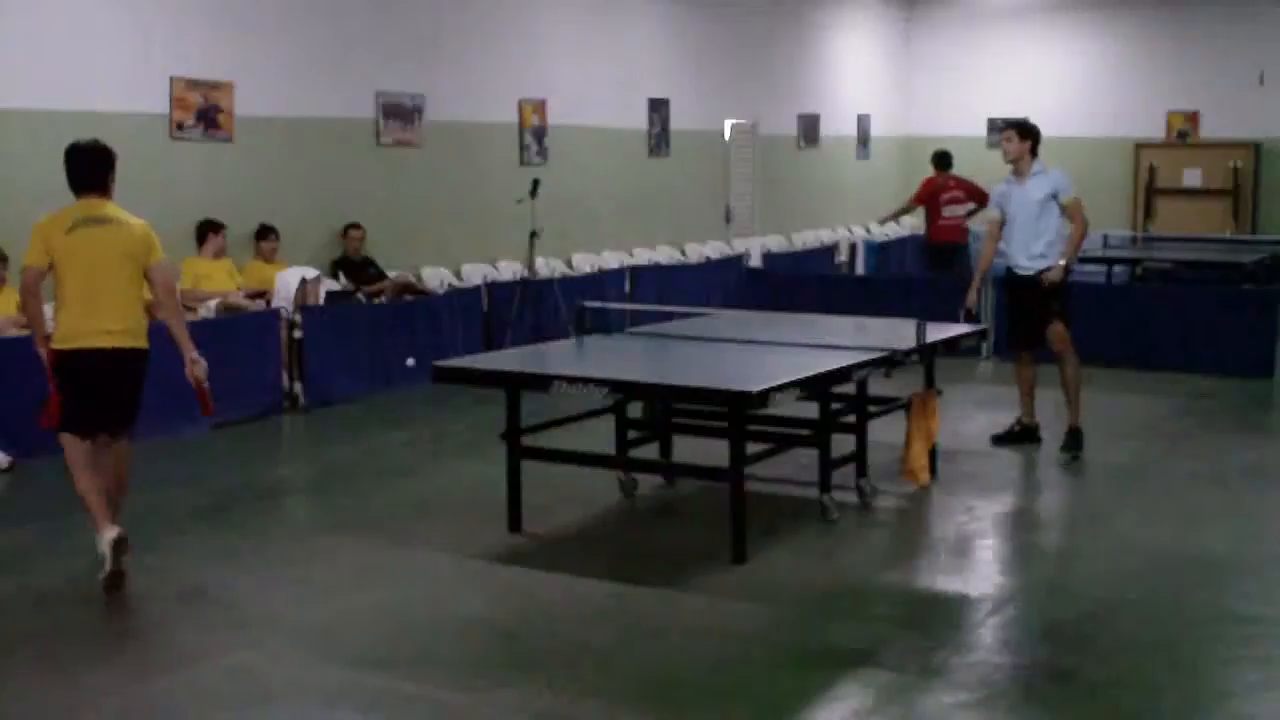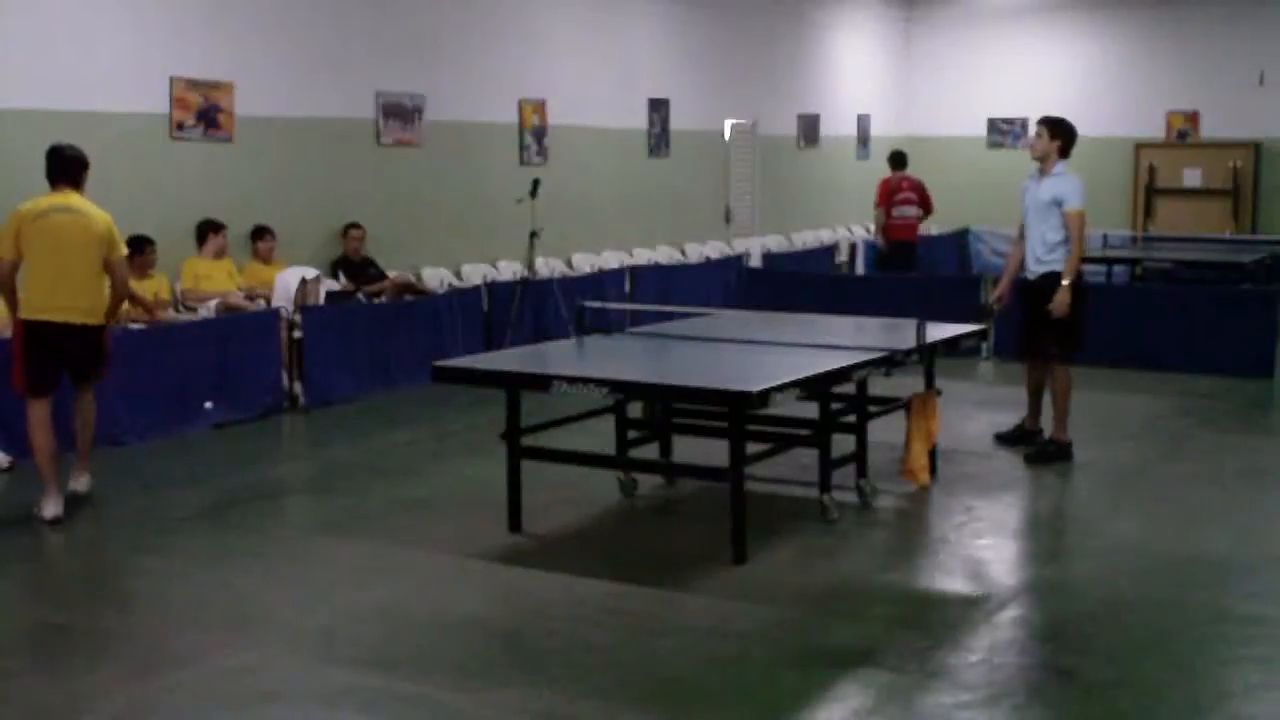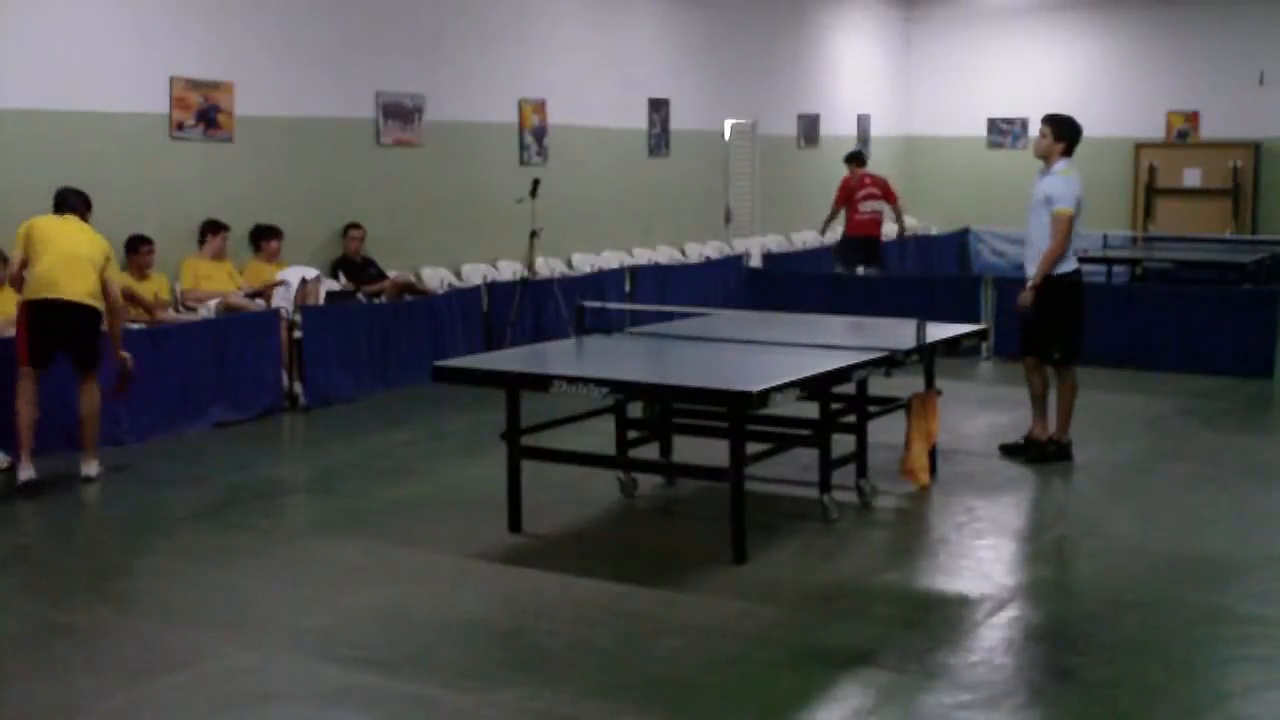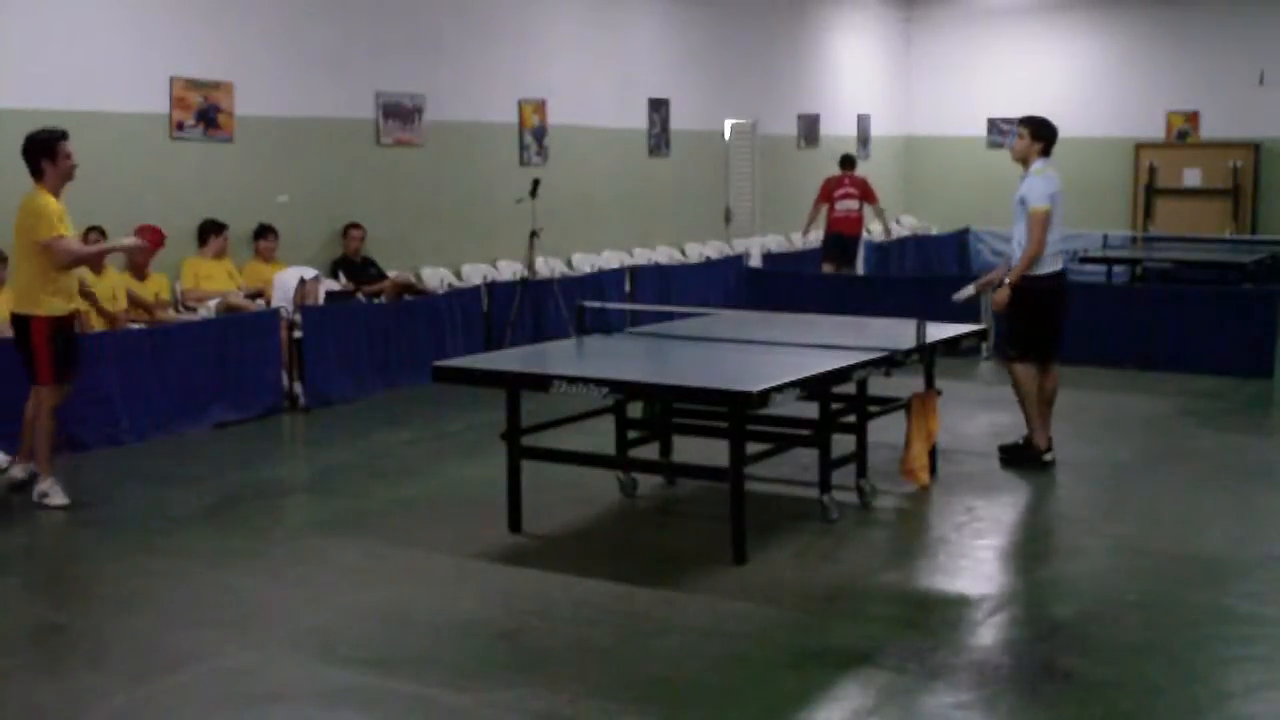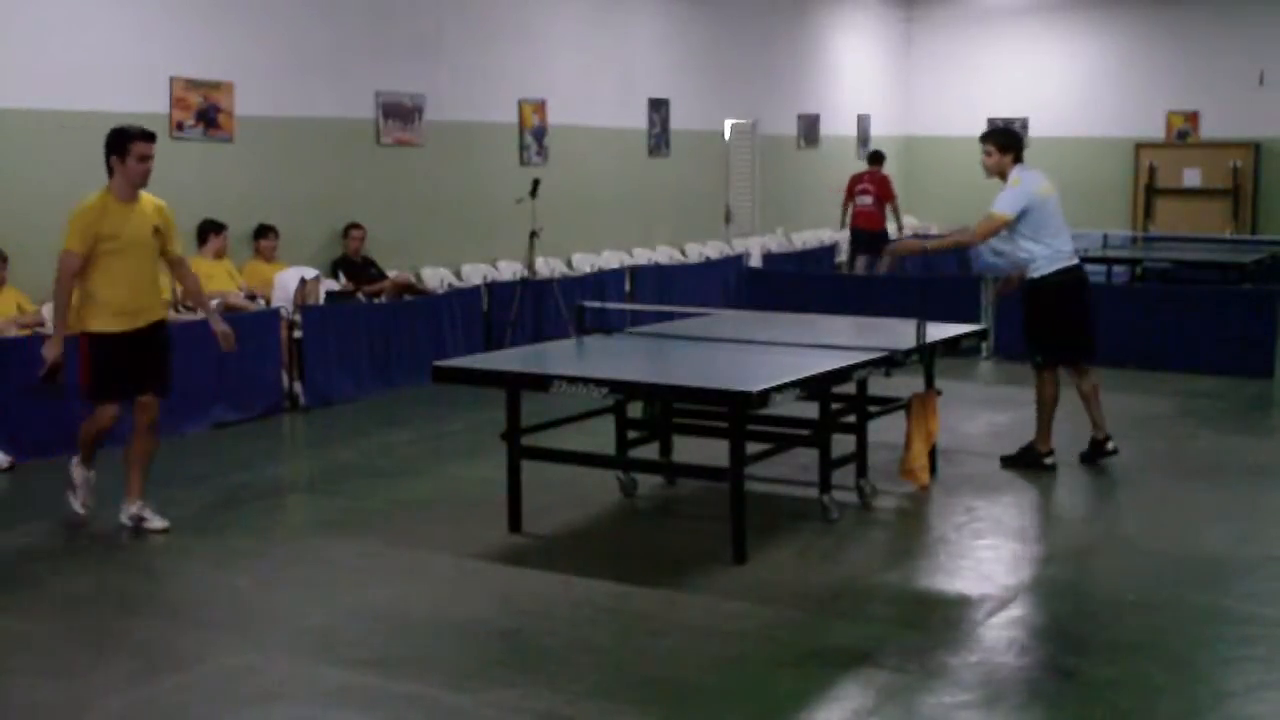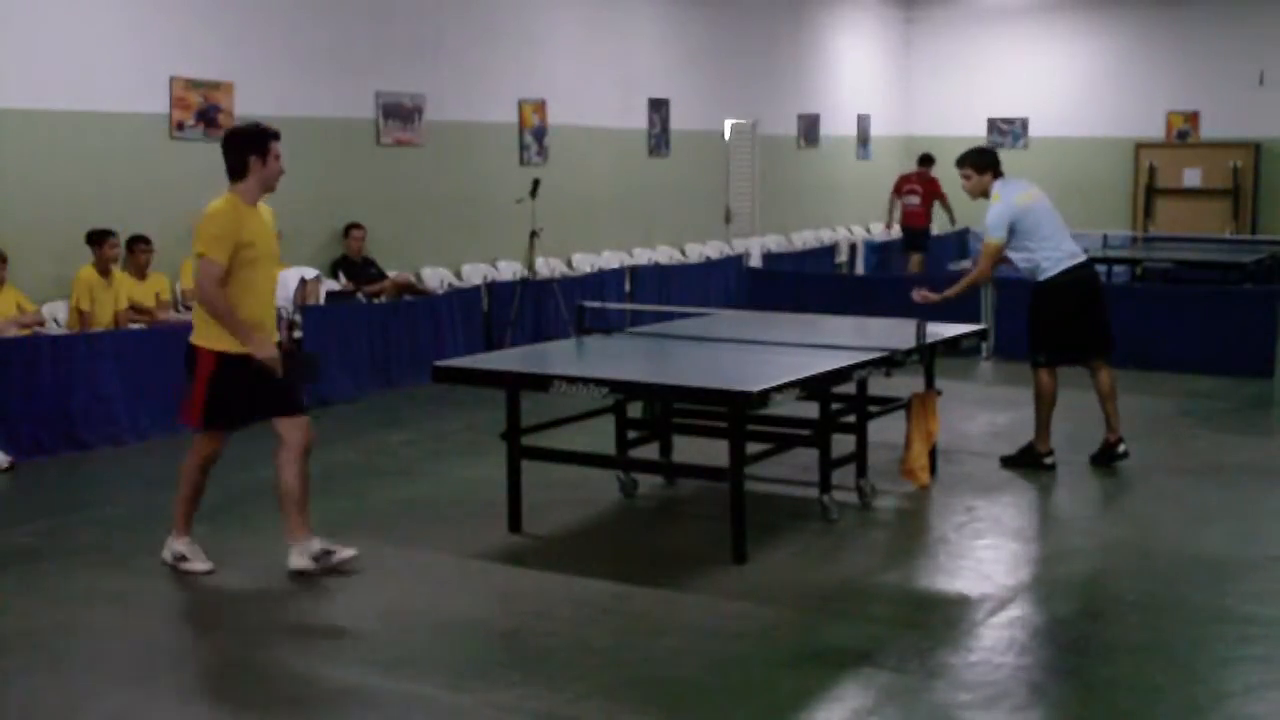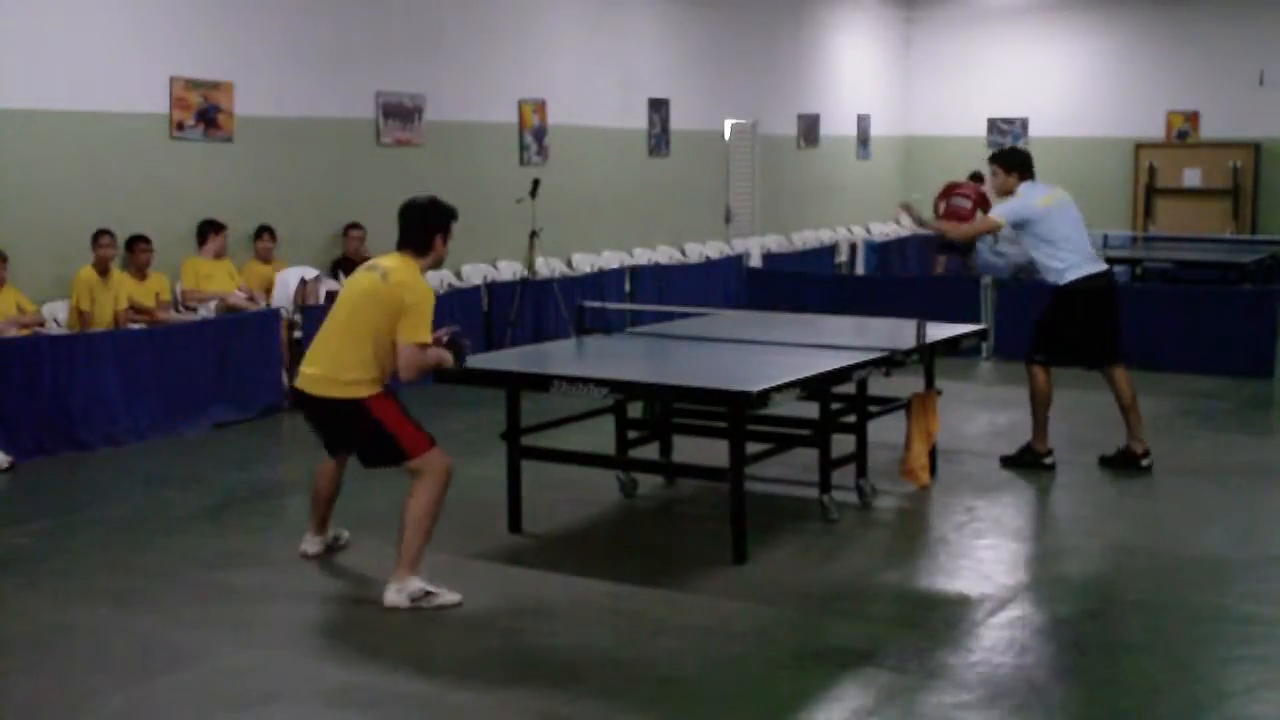
dt=0.7s
person 1, frame 1
left shoulder: (50, 227)
right shoulder: (137, 228)
left elbow: (30, 288)
right elbow: (166, 294)
left wrist: (42, 345)
right wrist: (188, 351)
left hip: (76, 348)
right hip: (129, 347)
left knee: (78, 449)
right knee: (115, 441)
left ankle: (106, 532)
right ankle: (111, 529)
person 1, frame 2
right shoulder: (101, 218)
right elbow: (120, 284)
right wrist: (106, 319)
left hip: (39, 320)
right hip: (87, 321)
left knee: (38, 407)
right knee: (84, 393)
left ankle: (51, 497)
right ankle: (80, 475)
person 1, frame 3
left shoulder: (33, 225)
right shoulder: (98, 239)
left elbow: (14, 274)
right elbow: (114, 300)
right wrist: (119, 349)
left hip: (41, 301)
right hip: (85, 306)
left knee: (27, 377)
right knee: (88, 379)
left ankle: (25, 462)
right ankle: (90, 460)
person 1, frame 4
left shoulder: (51, 203)
right shoulder: (41, 206)
right elbow: (65, 256)
right wrist: (116, 246)
left hip: (58, 309)
right hip: (41, 312)
left knee: (43, 390)
right knee: (51, 393)
left ankle: (23, 463)
right ankle: (44, 480)
person 1, frame 5
left shoulder: (157, 210)
right shoulder: (89, 214)
left elbow: (179, 266)
right elbow: (66, 277)
left wrist: (212, 316)
right wrist: (57, 337)
left hip: (150, 327)
right hip: (103, 332)
left knee: (148, 414)
right knee: (107, 415)
left ankle: (134, 503)
right ankle: (83, 465)
person 1, frame 6
left shoulder: (261, 214)
right shoulder: (218, 216)
right elbow: (206, 290)
right wrist: (250, 341)
left hip: (262, 351)
right hip: (221, 352)
left knee: (296, 439)
right knee: (208, 447)
left ankle: (303, 545)
right ankle: (178, 539)
person 1, frame 7
left shoulder: (373, 268)
right shoulder: (416, 289)
right elbow: (407, 369)
left wrist: (422, 341)
right wrist: (438, 356)
left hip: (310, 384)
right hip: (349, 392)
left knee: (339, 449)
right knee: (435, 468)
left ankle: (317, 536)
right ankle: (403, 582)
person 2, frame 1
left shoulder: (1054, 179)
right shoulder: (1002, 190)
left elbow: (1079, 223)
right elbow: (992, 238)
left wrist: (1062, 264)
right wrist: (975, 285)
left hip: (1048, 276)
right hip: (1017, 277)
left knee: (1060, 343)
right knee: (1023, 352)
left ankle: (1074, 425)
right ankle: (1028, 423)
person 2, frame 2
left shoulder: (1068, 184)
right shoulder: (1030, 184)
left elbow: (1076, 240)
left wrist: (1066, 287)
right wrist: (1005, 282)
left hip: (1056, 281)
right hip: (1033, 280)
left knee: (1056, 361)
right knee: (1033, 357)
left ankle: (1060, 439)
right ankle: (1031, 425)
person 2, frame 3
left shoulder: (1064, 182)
right shoulder: (1046, 177)
left elbow: (1058, 244)
left wrist: (1032, 285)
left hip: (1057, 283)
right hip: (1040, 282)
left knee: (1062, 364)
right knee: (1031, 359)
left ankle: (1060, 440)
right ankle: (1038, 433)
person 2, frame 4
left shoulder: (1038, 180)
right shoulder: (1039, 177)
left elbow: (1036, 242)
left wrist: (1008, 285)
right wrist: (1000, 273)
left hip: (1036, 282)
right hip: (1048, 279)
left knee: (1018, 360)
right knee: (1044, 361)
left ankle: (1039, 445)
right ankle: (1039, 438)
person 2, frame 5
left shoulder: (1017, 190)
right shoulder: (1034, 179)
left elbow: (976, 236)
left wrist: (922, 245)
right wrist: (1020, 272)
left hip: (1050, 283)
right hip: (1069, 275)
left knee: (1046, 366)
right knee: (1078, 362)
left ankle: (1042, 449)
right ankle: (1101, 436)
person 2, frame 6
left shoulder: (1000, 209)
right shoulder: (1021, 187)
left elbow: (983, 273)
left wrist: (942, 296)
right wrist: (996, 257)
left hip: (1057, 284)
right hip: (1082, 274)
left knee: (1044, 365)
right knee: (1096, 359)
left ankle: (1042, 449)
right ankle: (1114, 438)
person 2, frame 7
left shoulder: (1019, 205)
right shoulder: (1056, 194)
left elbow: (964, 232)
left wrist: (923, 221)
right wrist: (1035, 264)
left hip: (1074, 290)
right hip: (1101, 281)
left knee: (1038, 362)
right knee: (1112, 365)
left ankle: (1040, 448)
right ankle: (1137, 448)
